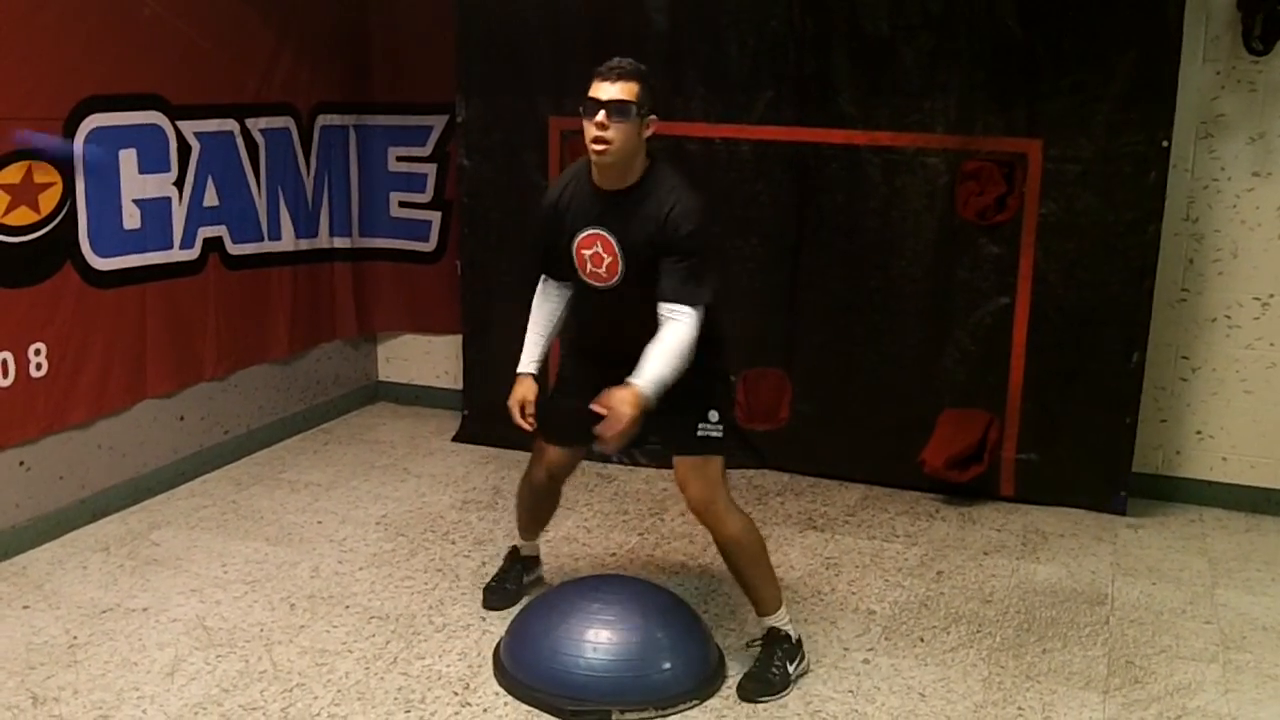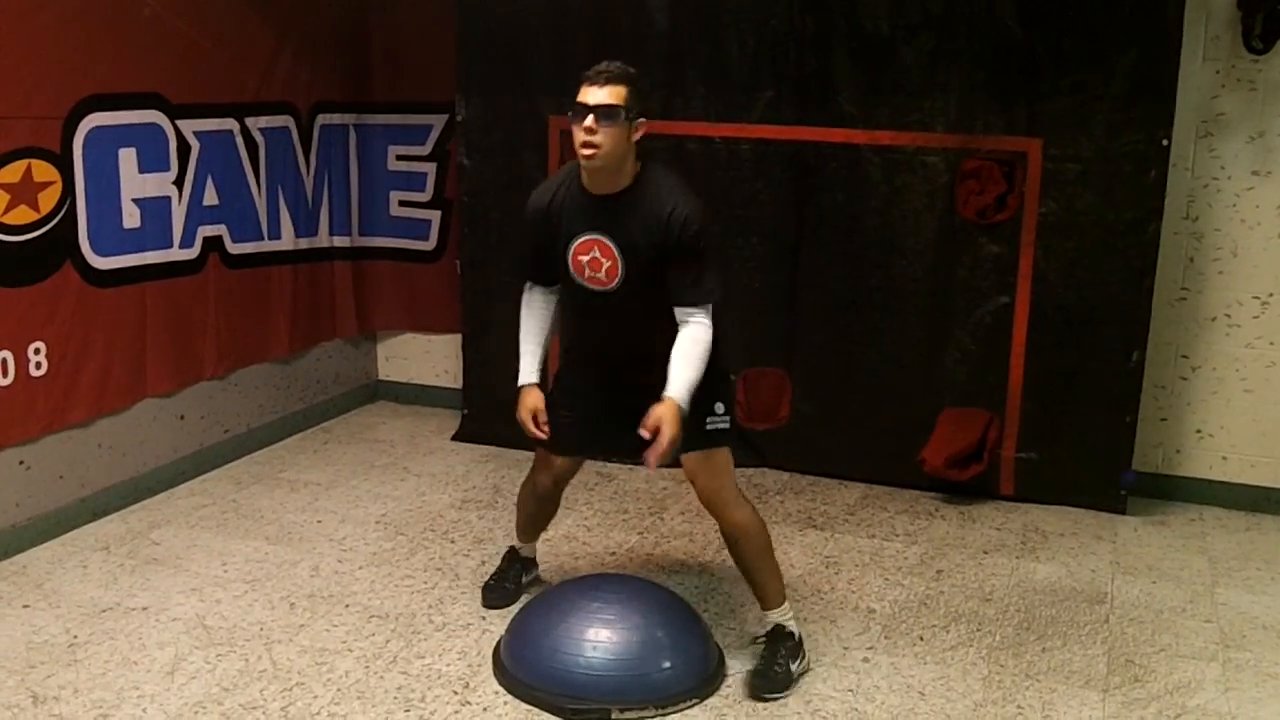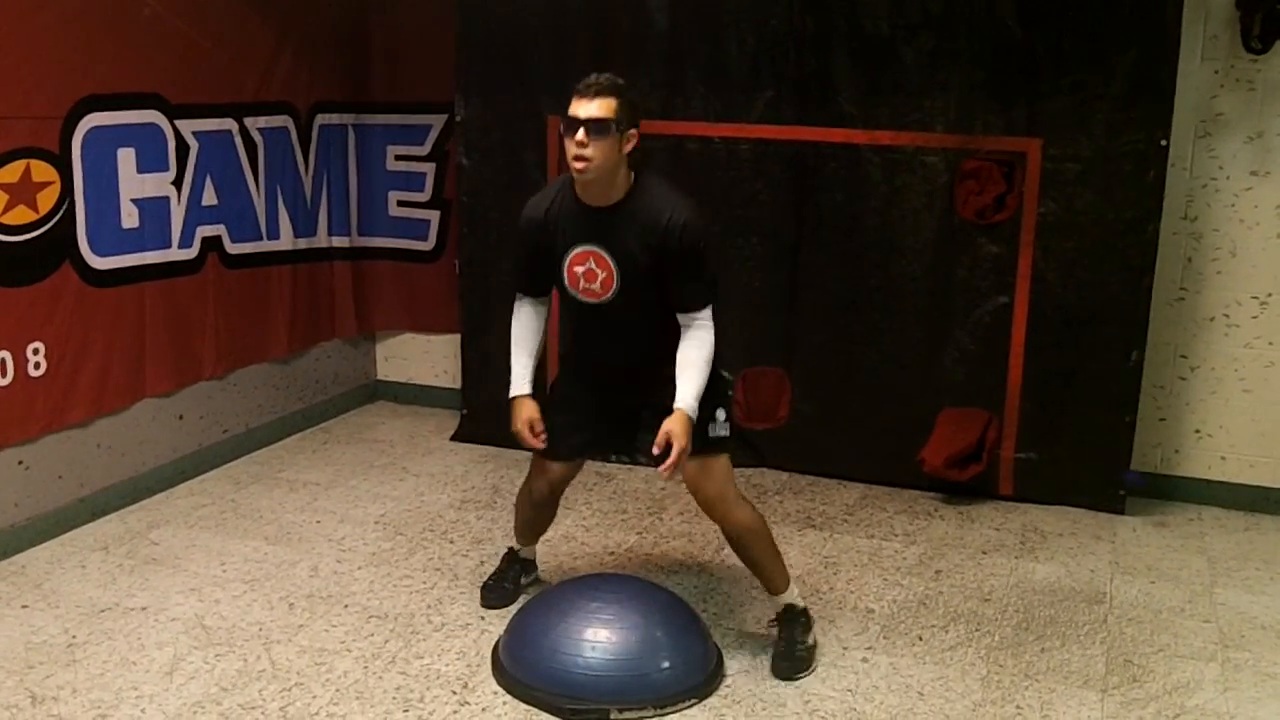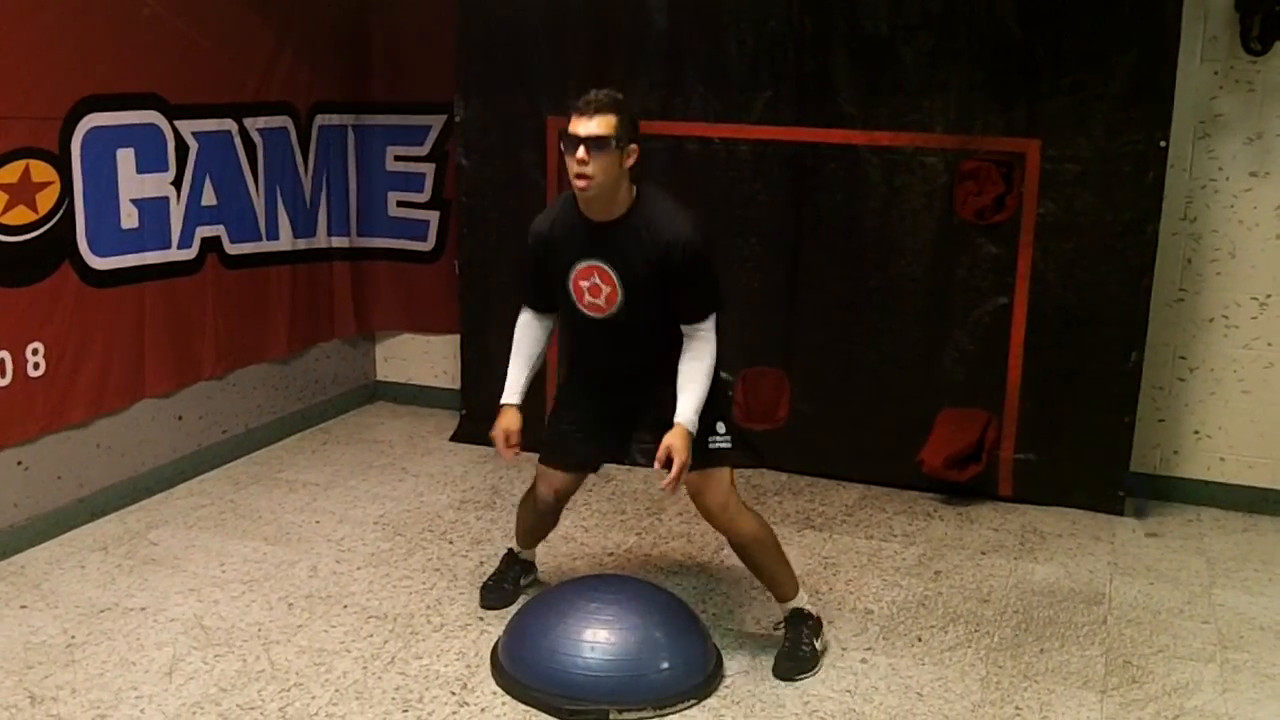
dt=0.1s
person 1, frame 1
left shoulder: (675, 208)
right shoulder: (563, 195)
left elbow: (681, 322)
right elbow: (555, 285)
left wrist: (640, 392)
right wrist: (527, 368)
left hip: (676, 371)
right hip: (592, 359)
left knee: (707, 502)
right knee: (545, 466)
left ankle: (781, 634)
right ankle: (524, 558)
person 1, frame 2
left shoulder: (673, 209)
right shoulder: (550, 201)
left elbow: (695, 322)
right elbow: (541, 291)
left wrist: (674, 401)
right wrist: (529, 379)
left hip: (674, 368)
right hip: (589, 365)
left knee: (718, 492)
right knee: (547, 473)
left ankle: (783, 631)
right ankle: (521, 559)
person 1, frame 3
left shoulder: (669, 218)
right shoulder: (543, 214)
left elbow: (697, 324)
right elbow: (531, 302)
left wrist: (684, 408)
right wrist: (521, 390)
left hip: (670, 373)
right hip: (586, 373)
left knee: (716, 493)
right knee: (543, 481)
left ankle: (792, 609)
right ankle: (520, 559)
person 1, frame 4
left shoulder: (672, 233)
right shoulder: (550, 229)
left elbow: (700, 335)
right elbow: (536, 316)
left wrist: (683, 423)
right wrist: (512, 400)
left hip: (672, 385)
right hip: (590, 384)
left knee: (719, 504)
right knee: (547, 491)
left ankle: (800, 614)
right ankle: (520, 561)
